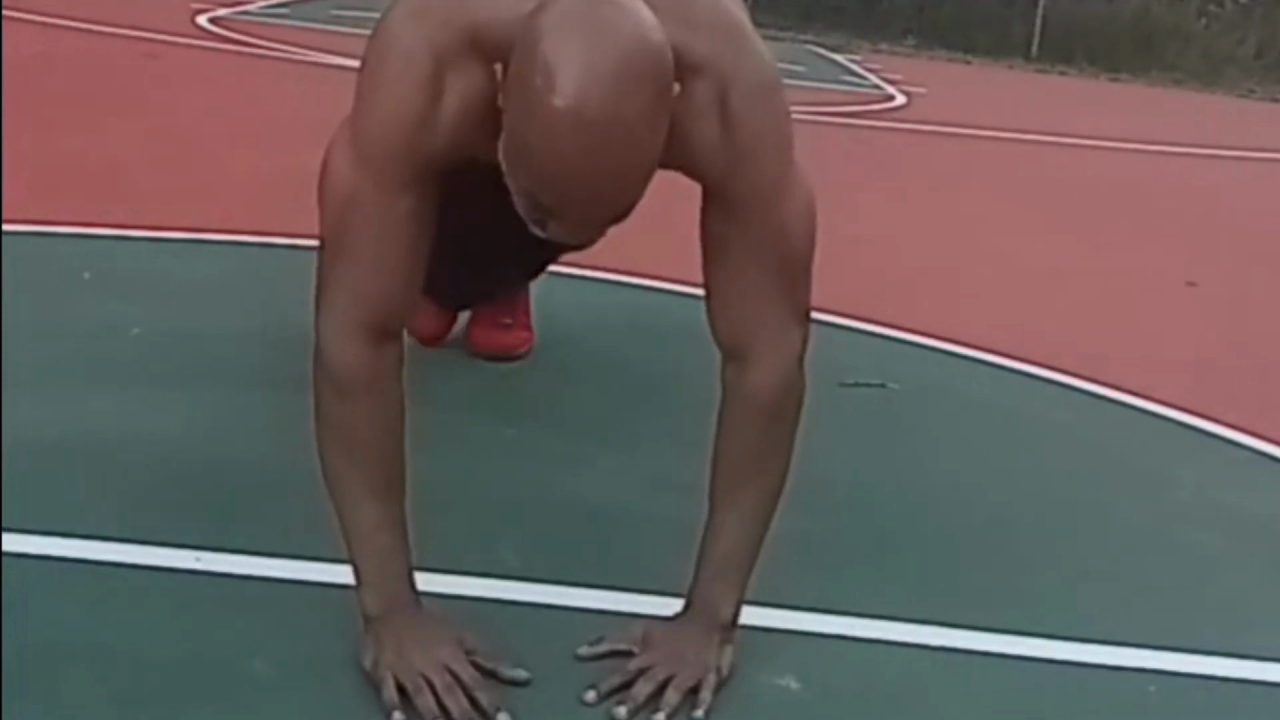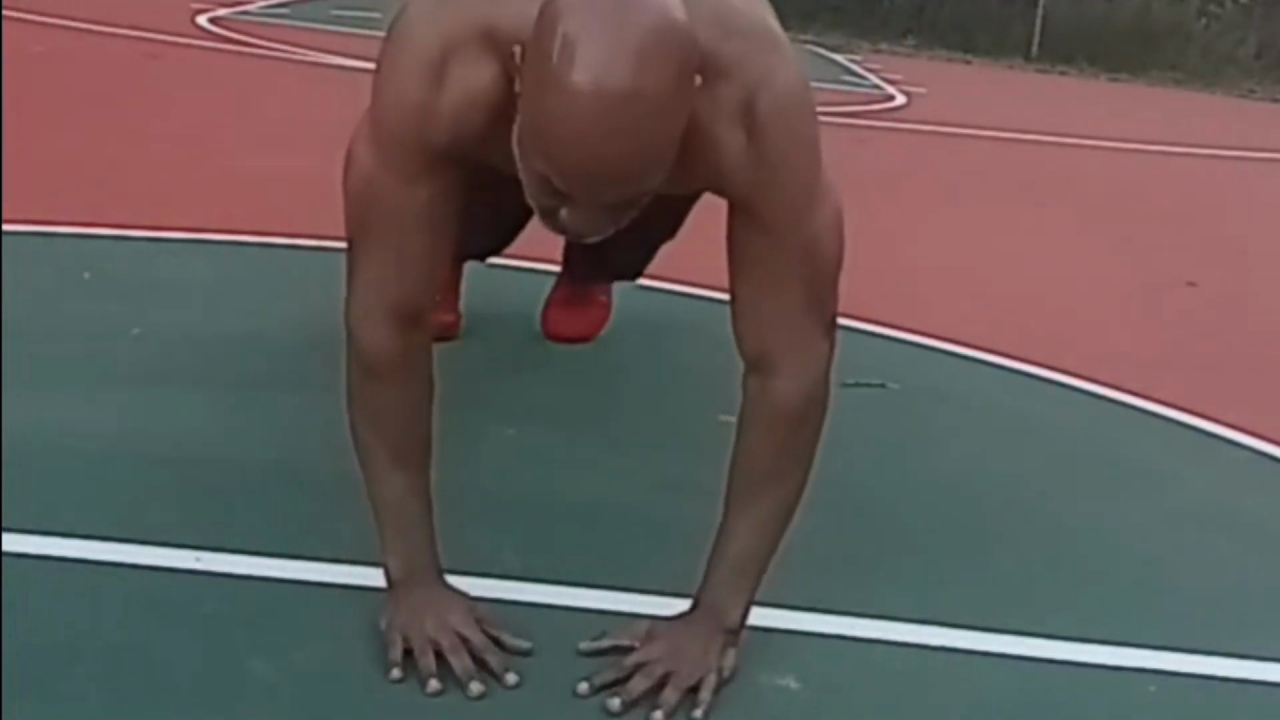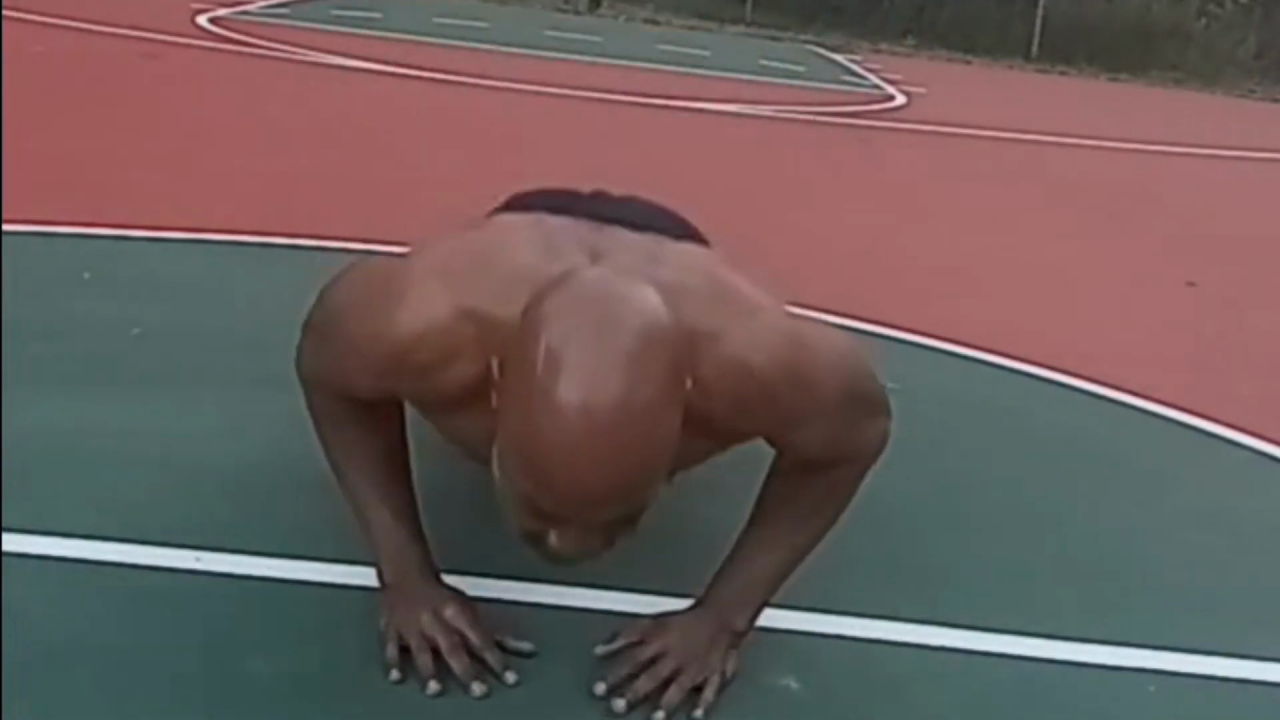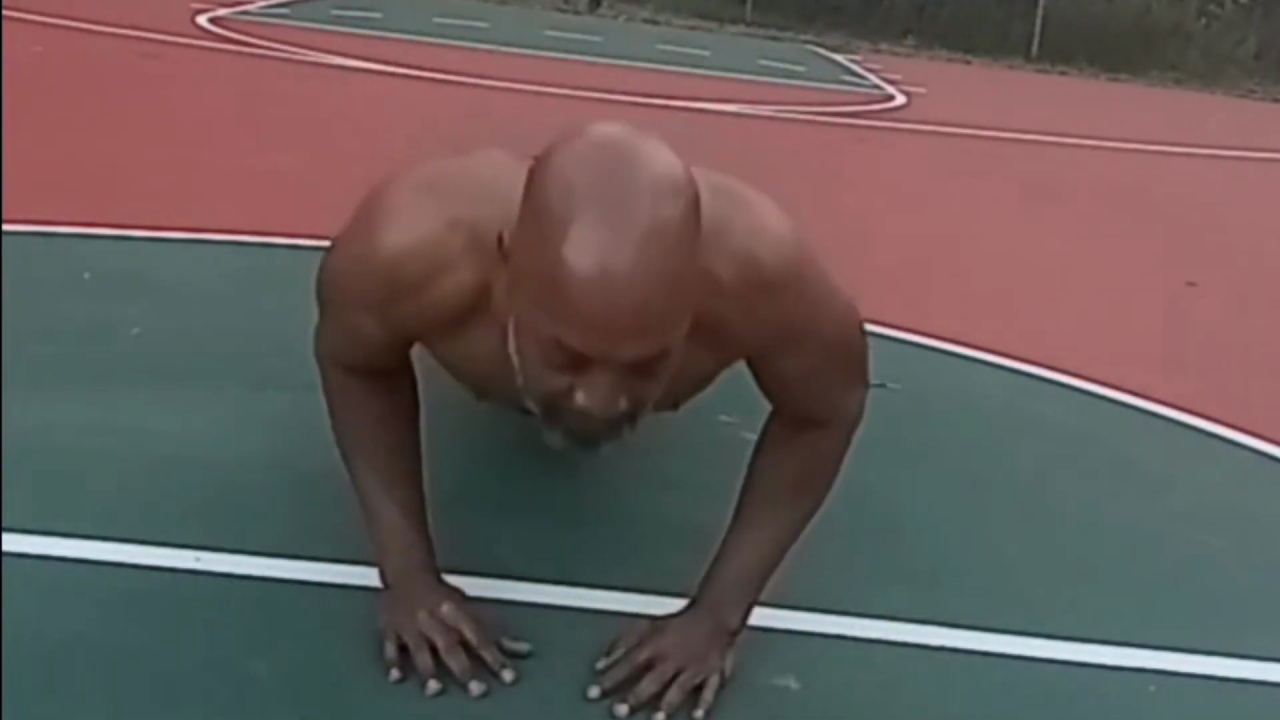
dt=0.7s
person 1, frame 1
left shoulder: (732, 97)
right shoulder: (423, 66)
left elbow: (765, 354)
right elbow: (356, 338)
left wrist: (711, 615)
right wrist: (390, 610)
left ankle: (500, 279)
right ankle: (450, 275)
person 1, frame 2
left shoulder: (760, 108)
right shoulder: (441, 69)
left elbow: (789, 367)
right elbow: (386, 324)
left wrist: (717, 616)
right wrist: (411, 579)
left ankle: (589, 274)
right ankle: (447, 259)
person 1, frame 3
left shoulder: (752, 357)
right shoulder: (424, 324)
left elbow: (860, 433)
right elbow: (325, 374)
left wrist: (723, 618)
right wrist: (405, 578)
person 1, frame 4
left shoulder: (762, 268)
right shoulder: (410, 246)
left elbow: (822, 415)
right elbow: (352, 365)
left wrist: (720, 614)
right wrist: (406, 577)
